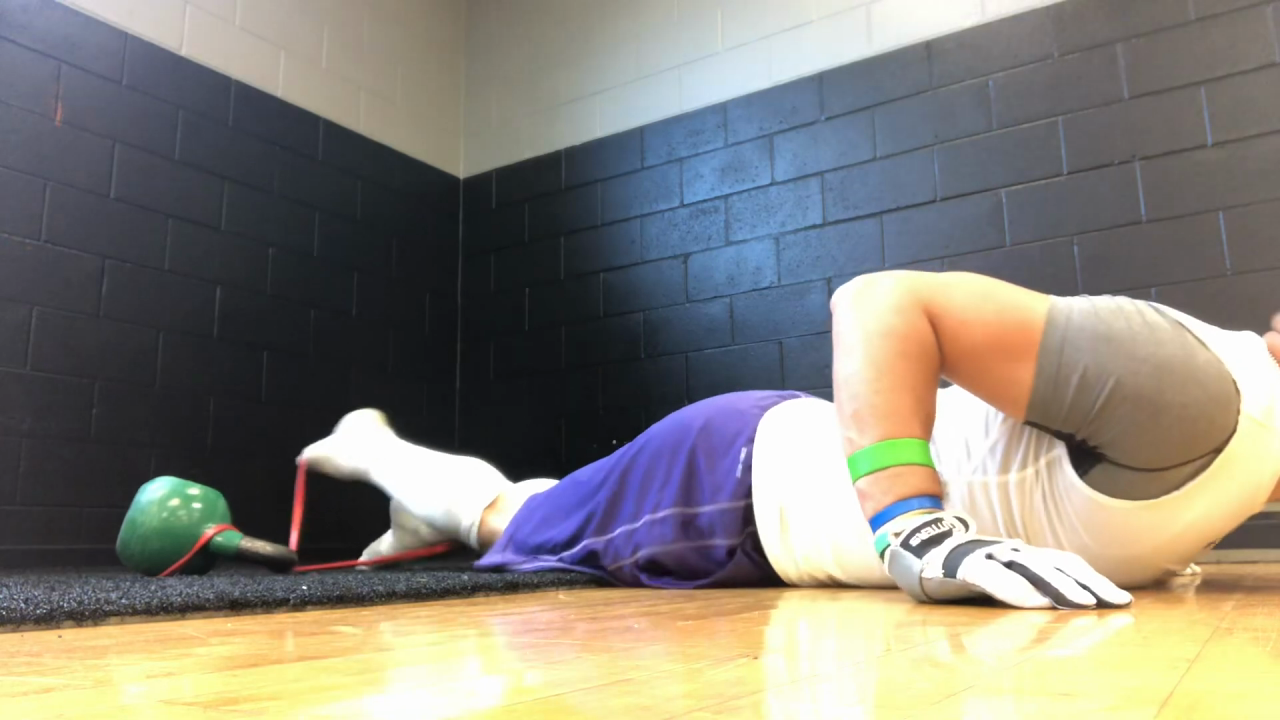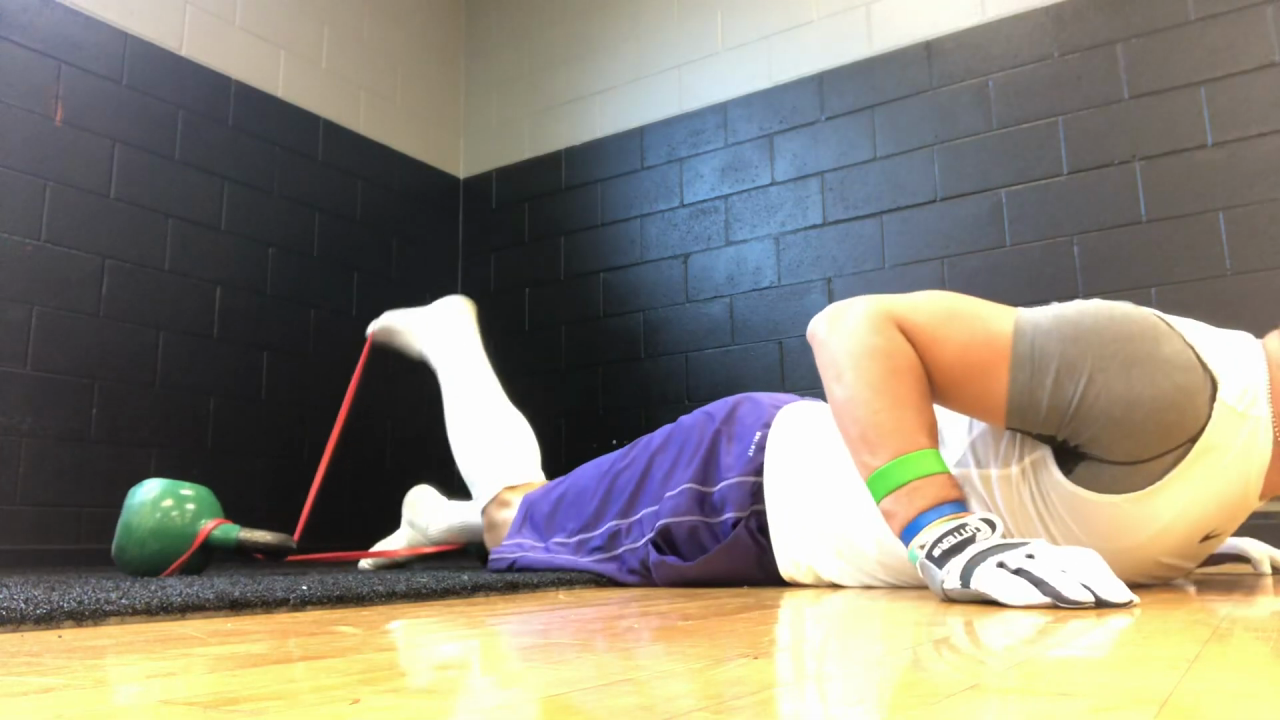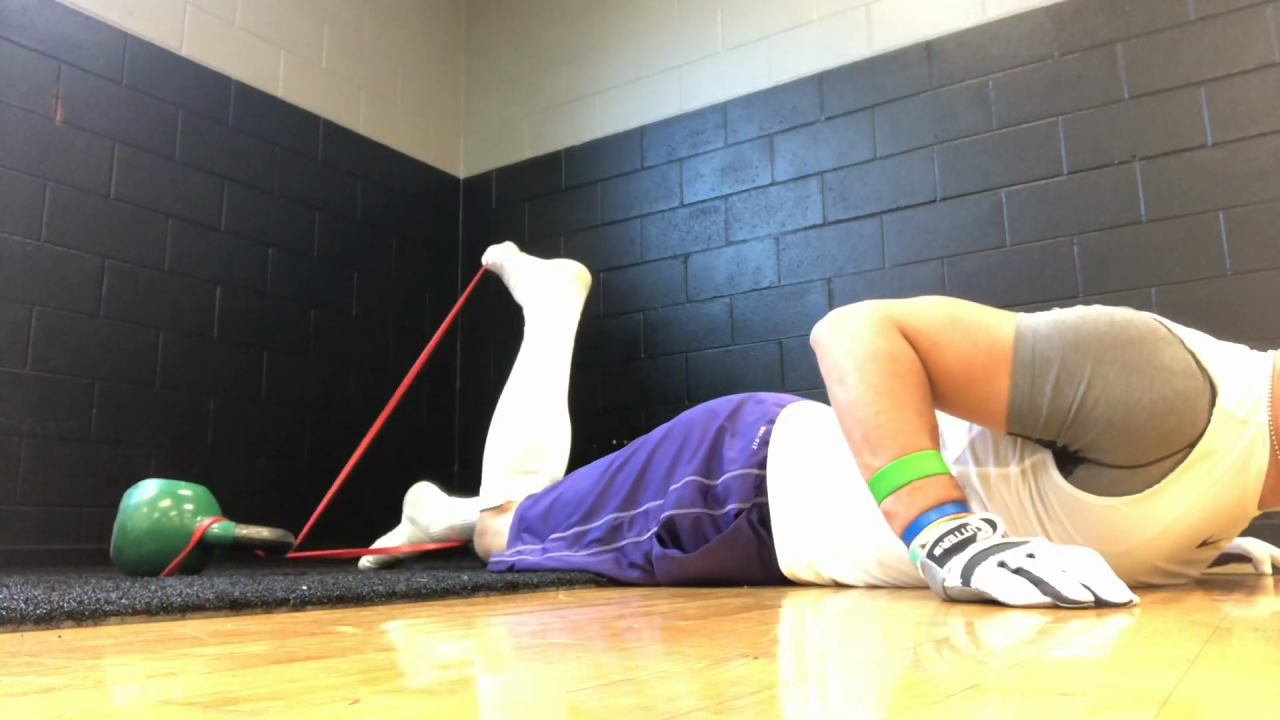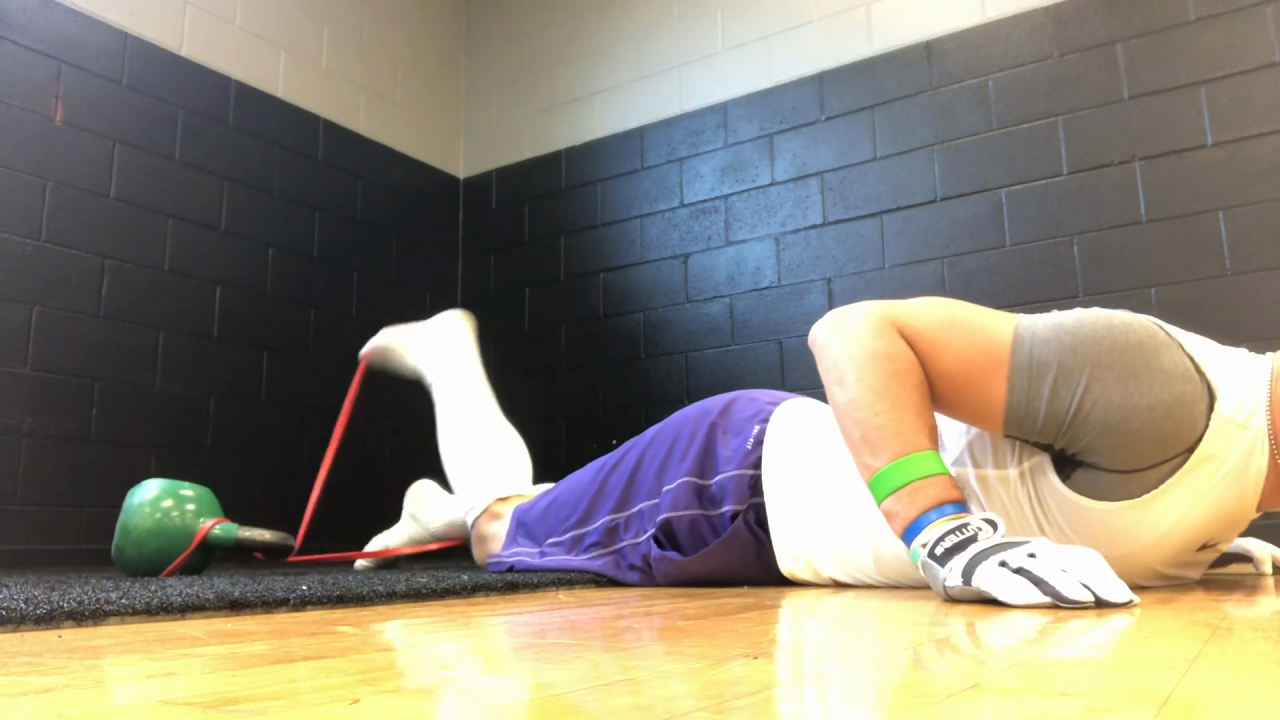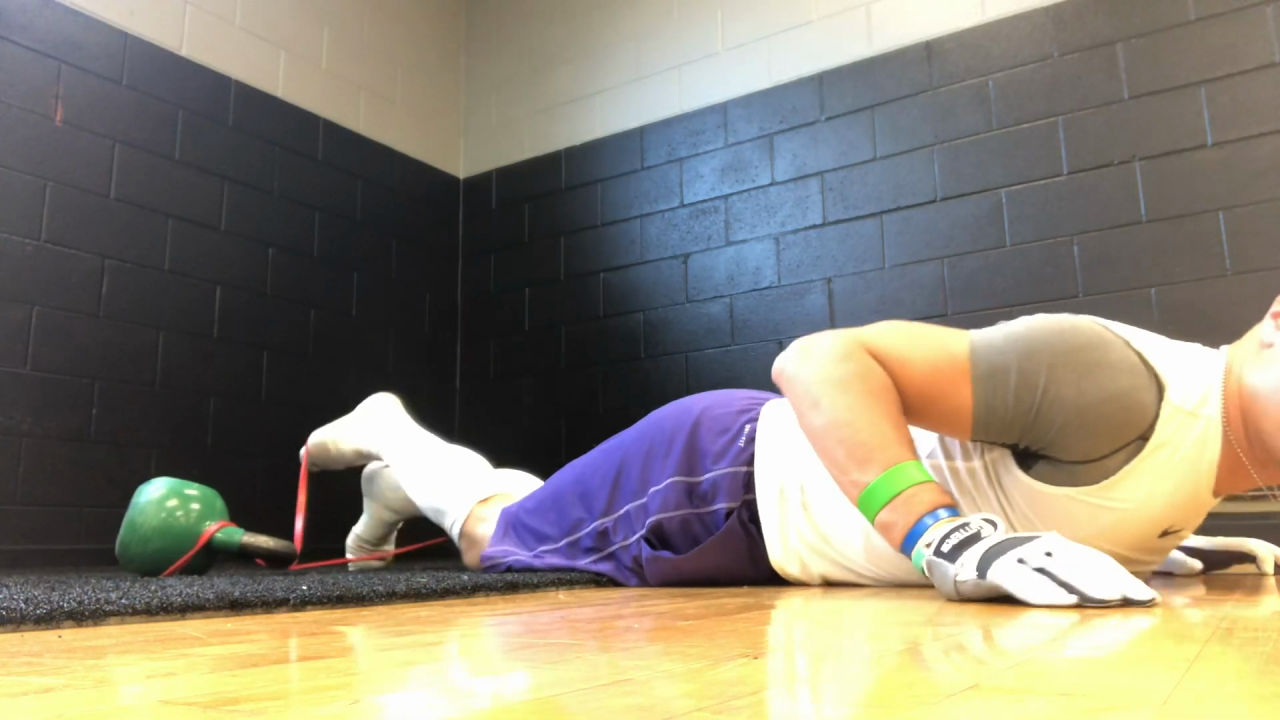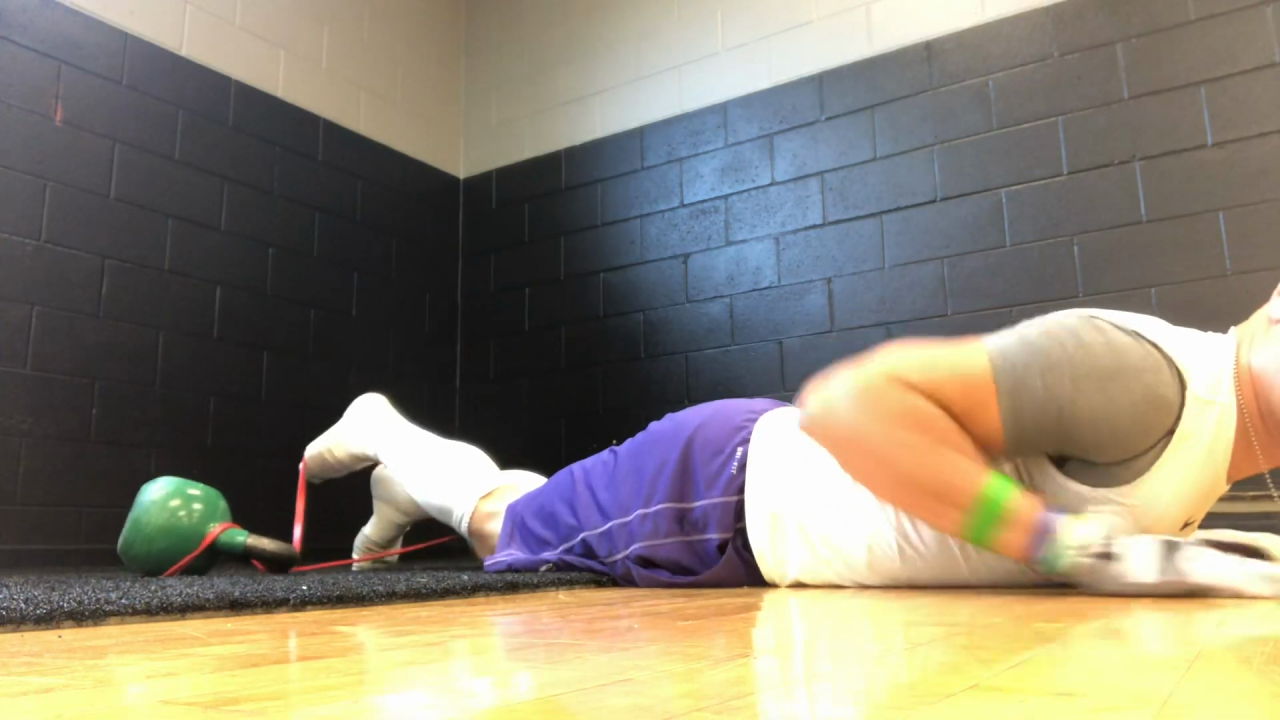
dt=0.5s
person 1, frame 1
right shoulder: (1189, 389)
right elbow: (879, 300)
left wrist: (1143, 530)
right wrist: (916, 529)
left hip: (789, 467)
right hip: (743, 480)
right knee: (505, 525)
left ankle: (426, 509)
right ankle: (379, 453)
person 1, frame 2
right shoulder: (1171, 383)
right elbow: (853, 325)
left wrist: (1184, 539)
right wrist: (950, 538)
left hip: (794, 489)
right hip: (744, 483)
right knee: (514, 519)
left ankle: (437, 514)
right ankle: (452, 335)
person 1, frame 3
right shoulder: (1170, 388)
right elbow: (856, 329)
left wrist: (1188, 537)
right wrist: (950, 537)
left hip: (794, 481)
right hip: (745, 481)
right knee: (509, 530)
left ankle: (438, 512)
right ankle: (555, 296)
person 1, frame 4
right shoulder: (1165, 391)
right elbow: (855, 331)
left wrist: (1180, 545)
right wrist: (952, 539)
left hip: (783, 490)
right hip: (738, 483)
right knee: (506, 536)
left ankle: (440, 506)
right ankle: (445, 351)
person 1, frame 5
left shoulder: (1201, 455)
right shoulder: (1121, 387)
right elbow: (817, 360)
left wrist: (1152, 544)
right wrist: (947, 541)
left hip: (761, 485)
right hip: (719, 476)
left knee: (527, 521)
right knee: (498, 538)
left ankle: (402, 484)
right ankle: (389, 436)
person 1, frame 6
left shoulder: (1200, 396)
right shoulder: (1140, 373)
right elbow: (847, 400)
left wrist: (1152, 539)
right wrist: (1062, 544)
left hip: (764, 483)
right hip: (718, 493)
left knee: (528, 516)
right knee: (508, 531)
left ankle: (408, 487)
right ankle: (386, 433)
